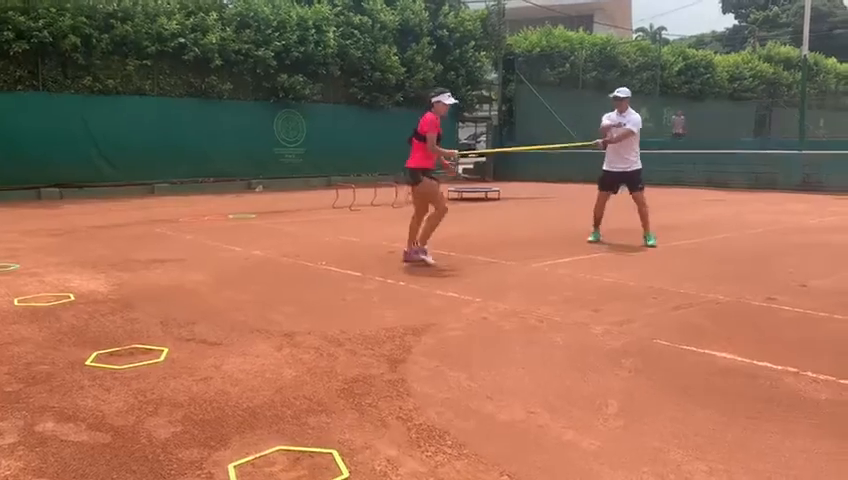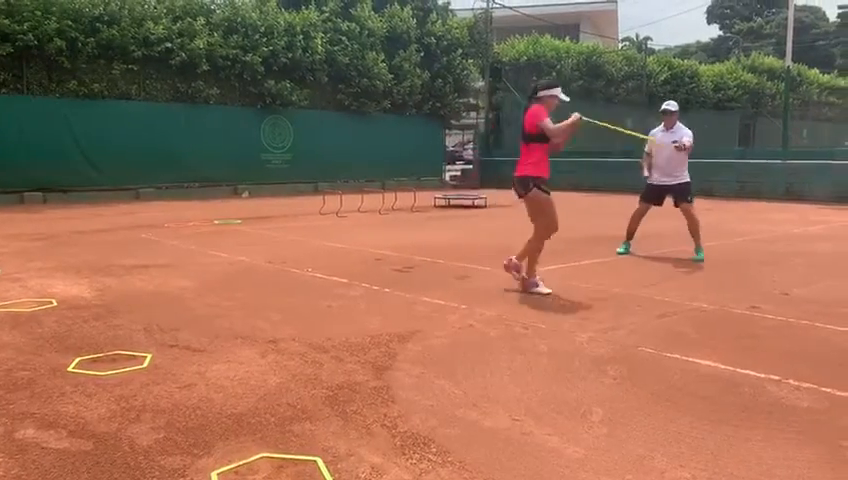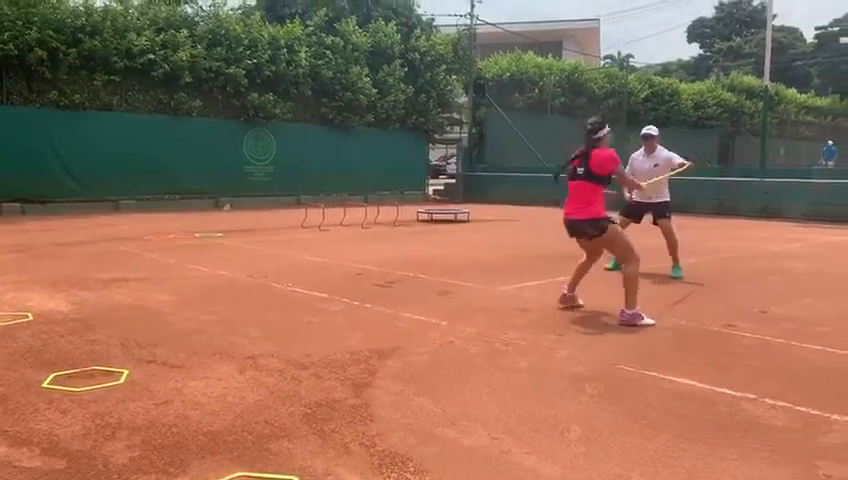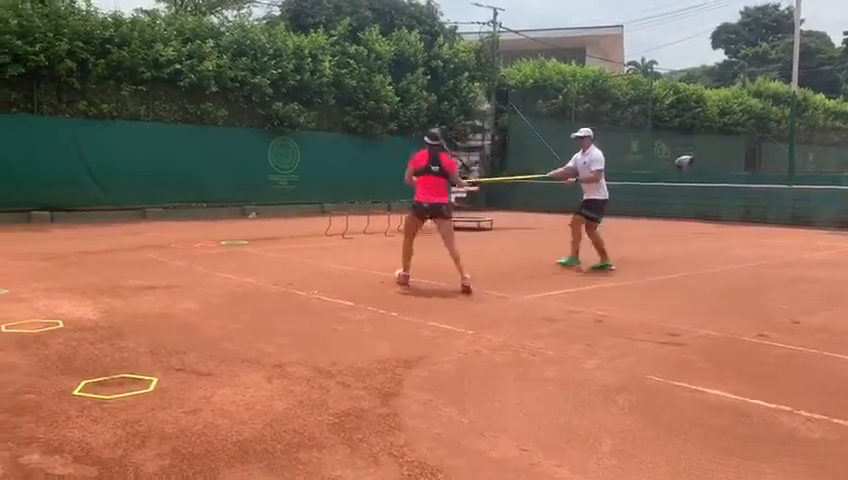
dt=1s
person 1, frame 1
left shoulder: (433, 119)
right shoulder: (431, 119)
right elbow: (431, 148)
left wrist: (444, 162)
right wrist: (450, 153)
left hip: (420, 170)
right hip: (419, 170)
left knee: (420, 211)
right knee: (441, 208)
left ankle: (411, 250)
right ankle: (420, 246)
person 1, frame 2
left shoulder: (540, 113)
right shoulder: (536, 110)
left elbow: (554, 145)
right elbow: (553, 131)
left wrist: (568, 130)
right wrist: (572, 120)
left hip: (534, 178)
right hip: (530, 178)
left knee: (550, 228)
right knee: (544, 229)
left ankle: (517, 261)
right ankle: (529, 278)
person 1, frame 3
left shoulder: (579, 155)
right shoulder: (607, 155)
right elbow: (626, 181)
right wrist: (639, 186)
left hip: (571, 220)
right hip: (592, 220)
left knee: (593, 254)
right knee: (631, 259)
left ankle: (568, 294)
right ankle: (630, 312)
person 1, frame 4
left shoulder: (417, 157)
right shoulder: (448, 160)
left elbow: (408, 180)
right elbow: (459, 183)
right wrist: (465, 183)
left hip: (421, 204)
right hip: (441, 205)
left knee: (408, 239)
right knee: (450, 245)
left ankle: (405, 274)
right ankle: (464, 279)
person 2, frame 1
left shoulder: (635, 118)
right shoulder: (608, 117)
left elbow: (622, 136)
right elbow: (603, 129)
left wrist: (605, 141)
right wrist: (612, 125)
left hip: (631, 167)
right hip: (610, 166)
left knee: (639, 199)
right knee: (601, 199)
left ankle: (648, 234)
right ankle: (596, 231)
person 2, frame 2
left shoulder: (685, 132)
right shoulder: (654, 133)
left elbow: (688, 145)
right elbow: (647, 155)
left wrist: (684, 147)
right wrist: (646, 170)
left hip: (679, 180)
right hip: (656, 180)
left knee: (689, 212)
right knee: (640, 211)
left ankle: (698, 249)
right ankle: (627, 243)
person 2, frame 3
left shoulder: (666, 156)
right shoulder: (635, 157)
left elbow: (682, 163)
left wrist: (687, 165)
right wrist: (626, 192)
left hip: (659, 199)
right hip: (637, 199)
left knee: (668, 229)
right knee: (618, 226)
left ankle: (676, 266)
right ankle: (618, 261)
person 2, frame 4
left shoulder: (596, 155)
right shoulder: (578, 156)
left elbow: (596, 177)
right elbow: (566, 169)
left wrist: (577, 179)
right wrist: (552, 173)
left hip: (597, 197)
right hip: (590, 197)
left knee: (575, 223)
right knee: (590, 229)
left ankle: (574, 258)
right ankle: (605, 261)
